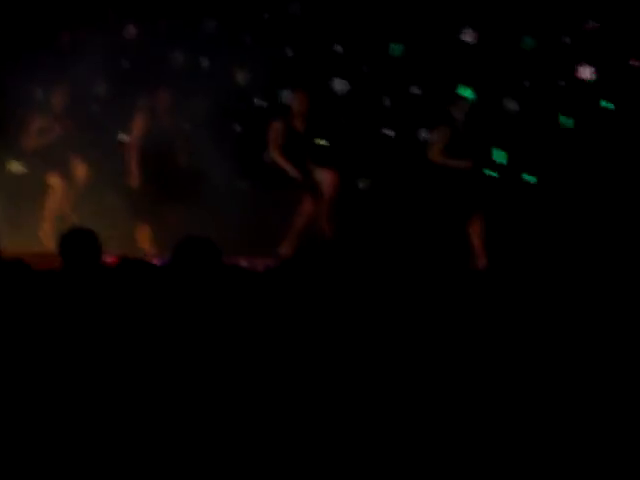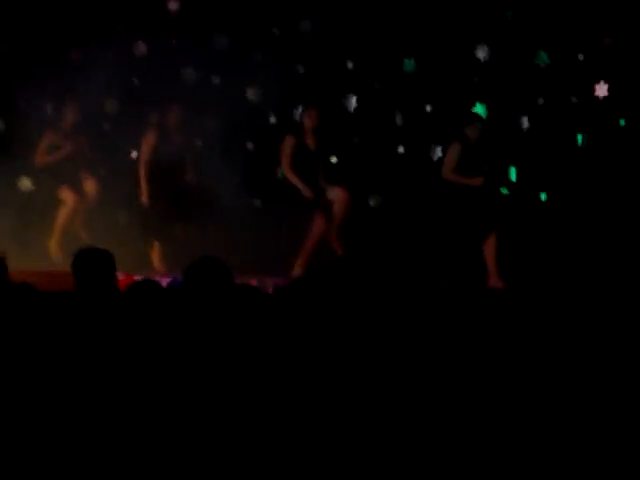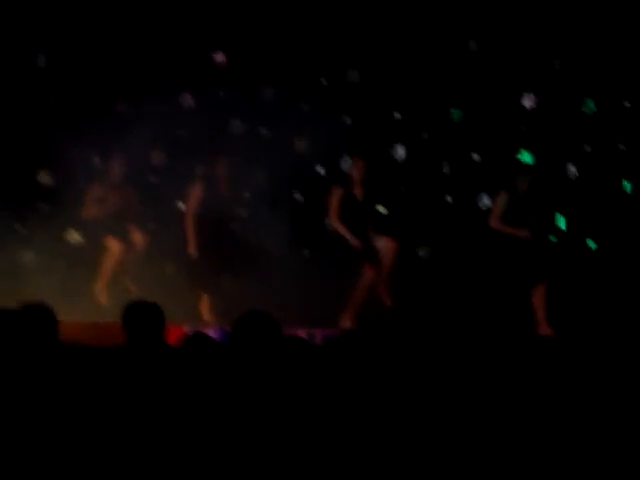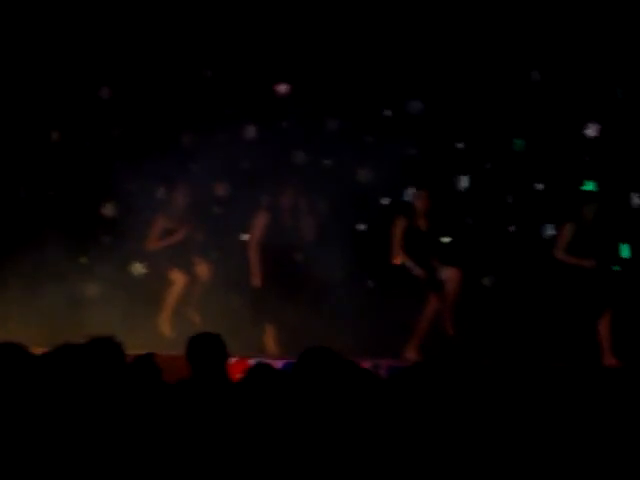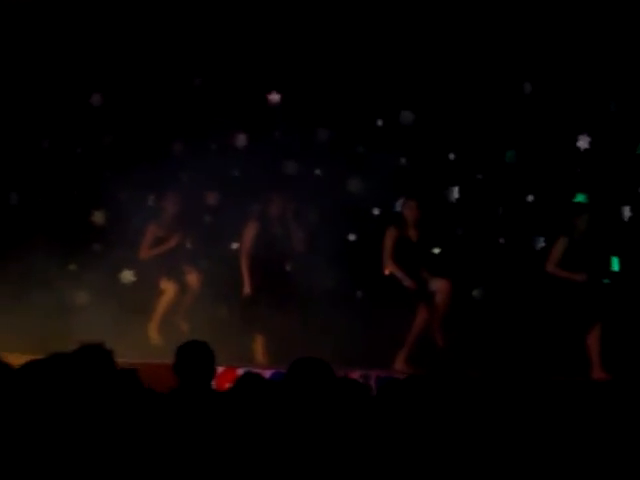
dt=0.3s
person 1, frame 1
left shoulder: (306, 125)
right shoulder: (281, 123)
right elbow: (273, 151)
left wrist: (311, 166)
right wrist: (291, 169)
left hip: (303, 170)
right hip: (284, 170)
person 1, frame 2
left shoulder: (318, 142)
right shoulder: (293, 139)
right elbow: (285, 168)
left wrist: (323, 184)
right wrist: (303, 187)
left hip: (315, 188)
right hip: (295, 187)
left ankle: (300, 265)
person 1, frame 3
left shoulder: (366, 193)
right shoulder: (340, 190)
left elbow: (368, 222)
right elbow: (333, 219)
left wrist: (371, 235)
right wrist: (351, 238)
left hip: (363, 238)
right hip: (344, 238)
left knee: (371, 270)
left ankle: (348, 318)
person 1, frame 4
left shoulder: (429, 223)
right shoulder: (404, 221)
left elbow: (431, 251)
right elbow: (397, 250)
left wrist: (436, 265)
right wrist: (415, 267)
left hip: (427, 269)
right hip: (408, 268)
left knee: (444, 288)
person 1, frame 5
left shoulder: (419, 233)
right shoulder: (394, 231)
left elbow: (421, 261)
right elbow: (387, 260)
left wrist: (425, 275)
right wrist: (405, 278)
left hip: (417, 279)
right hip: (398, 279)
left knee: (440, 291)
person 2, frame 1
left shoulder: (171, 120)
right shoulder: (144, 117)
left elbow: (178, 143)
right elbow: (134, 144)
left wrist: (180, 157)
right wrist: (135, 172)
left hip: (165, 168)
right hip: (147, 167)
right knee: (148, 201)
right ankle: (145, 235)
person 2, frame 2
left shoulder: (181, 137)
right shoulder: (154, 134)
left elbow: (185, 162)
right elbow: (143, 162)
left wrist: (189, 174)
right wrist: (144, 190)
left hip: (175, 187)
right hip: (156, 186)
right knee: (159, 218)
right ankle: (157, 253)
person 2, frame 3
left shoulder: (227, 188)
right shoulder: (201, 185)
left elbow: (228, 213)
right elbow: (190, 214)
right wrist: (192, 242)
left hip: (220, 237)
right hip: (204, 237)
right knee: (205, 269)
right ankle: (205, 305)
person 2, frame 4
left shoulder: (295, 218)
right shoulder: (266, 215)
left elbow: (309, 238)
right elbow: (254, 245)
left wrist: (304, 213)
right wrist: (256, 273)
left hip: (288, 269)
right hip: (269, 268)
right knee: (273, 301)
right ankle: (271, 338)
person 2, frame 5
left shoulder: (285, 227)
right shoulder: (256, 225)
left elbow: (299, 247)
right elbow: (245, 254)
left wrist: (291, 222)
right wrist: (247, 281)
left hip: (277, 277)
right hip: (260, 277)
right knee: (265, 310)
right ankle: (260, 348)
person 3, frame 1
left shoulder: (465, 131)
right shoulder: (446, 130)
right elbow: (433, 155)
left wrist: (473, 163)
right wrist: (459, 163)
left hip: (464, 180)
right hip: (449, 181)
left knee: (475, 216)
left ankle: (480, 258)
person 3, frame 2
left shoulder: (478, 149)
right shoulder: (458, 146)
right elbow: (446, 173)
right wrist: (471, 181)
left hip: (477, 197)
right hip: (461, 198)
left knee: (490, 232)
left ankle: (493, 276)
person 3, frame 3
left shoulder: (529, 199)
right shoulder: (506, 196)
right elbow: (493, 222)
right wrist: (518, 232)
left hip: (526, 247)
right hip: (509, 248)
left knee: (538, 282)
left ankle: (542, 325)
person 3, frame 4
left shoulder: (595, 229)
right shoulder: (572, 227)
left elbow: (599, 254)
right elbow: (558, 253)
right wrist: (583, 262)
left hip: (593, 278)
right hip: (576, 278)
left knee: (604, 311)
left ankle: (607, 355)
person 3, frame 5
left shoulder: (587, 243)
right shoulder: (565, 240)
left elbow: (589, 268)
right elbow: (550, 267)
right wrist: (574, 277)
left hip: (583, 292)
right hip: (567, 292)
left knee: (594, 325)
left ankle: (596, 369)
person 4, frame 1
left shoulder: (66, 121)
right shoulder: (41, 119)
left elbow: (71, 143)
right elbow: (28, 144)
left wrist: (73, 155)
right wrist: (51, 136)
left hip: (62, 155)
right hip: (43, 159)
left knee: (82, 171)
right knee: (60, 184)
left ankle: (66, 204)
right ankle: (46, 228)
person 4, frame 2
left shoulder: (77, 137)
right shoulder: (51, 135)
left elbow: (84, 158)
right elbow: (38, 161)
left wrist: (83, 170)
right wrist: (63, 152)
left hip: (73, 172)
right hip: (54, 174)
left knee: (92, 188)
right knee: (72, 198)
left ankle: (78, 221)
right ankle: (54, 239)
person 4, frame 3
left shoulder: (125, 188)
right shoulder: (98, 187)
left elbow: (131, 209)
right elbow: (86, 213)
right wrist: (109, 205)
left hip: (119, 223)
right hip: (101, 226)
left knee: (140, 240)
right knee: (118, 247)
left ankle: (126, 274)
right ankle: (101, 285)
person 4, frame 4
left shoulder: (187, 217)
right shoulder: (163, 218)
left elbow: (194, 239)
right elbow: (150, 246)
right wrist: (176, 237)
left hip: (184, 254)
right hip: (165, 257)
left knee: (205, 271)
right knee: (182, 279)
left ankle: (191, 307)
right ankle: (164, 318)
person 4, frame 5
left shoulder: (177, 225)
right shoulder: (154, 227)
left elbow: (181, 248)
right elbow: (143, 255)
right wrist: (168, 245)
left hip: (173, 261)
right hip: (156, 265)
left knee: (195, 280)
right knee: (172, 289)
left ankle: (181, 315)
right ankle: (153, 326)
